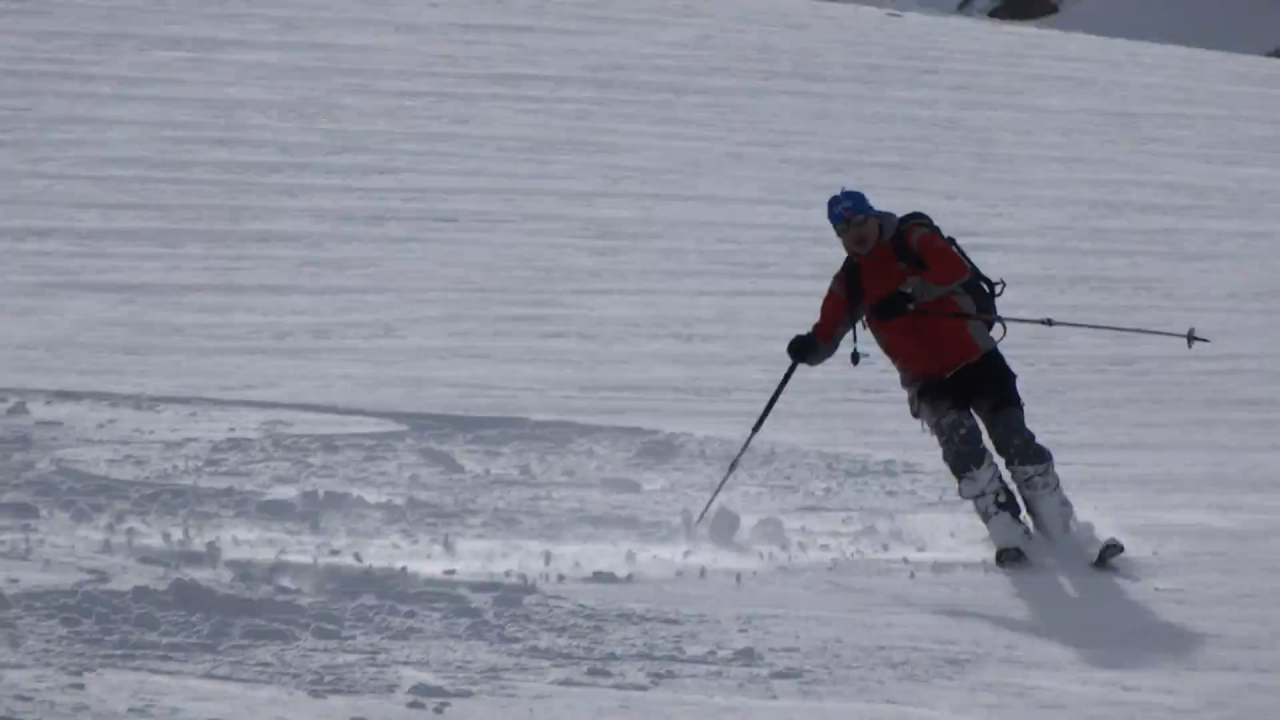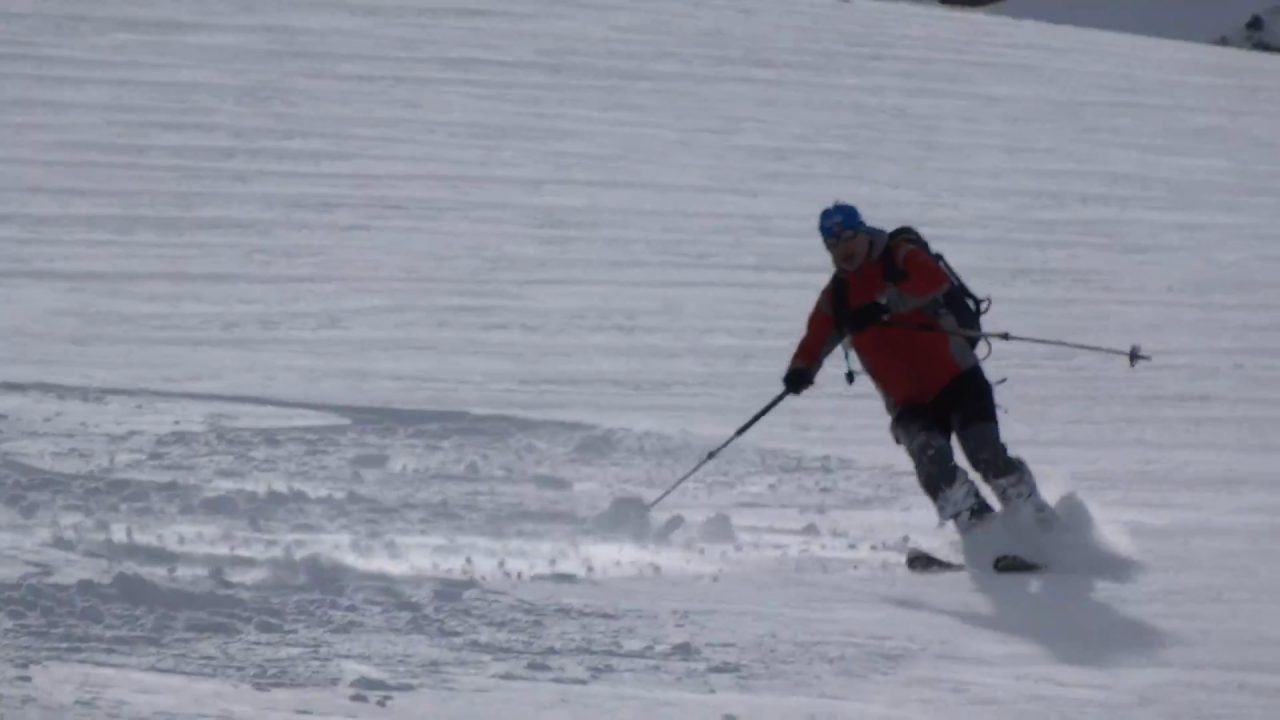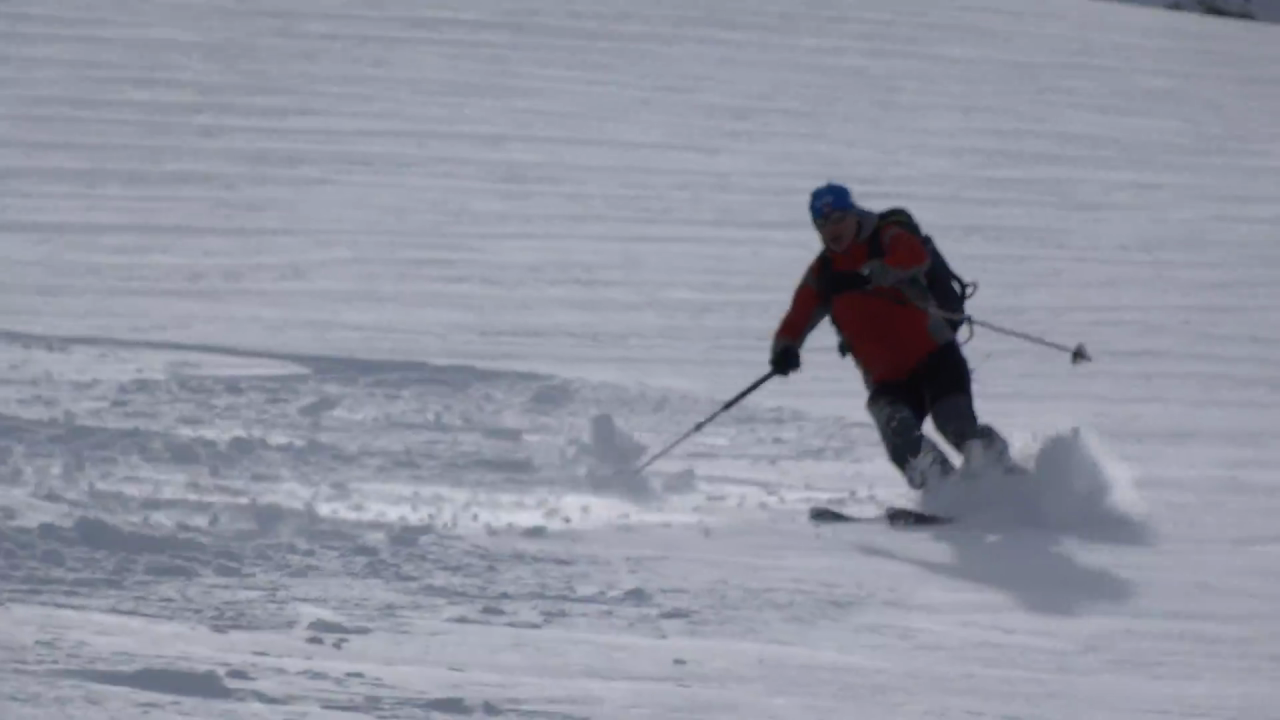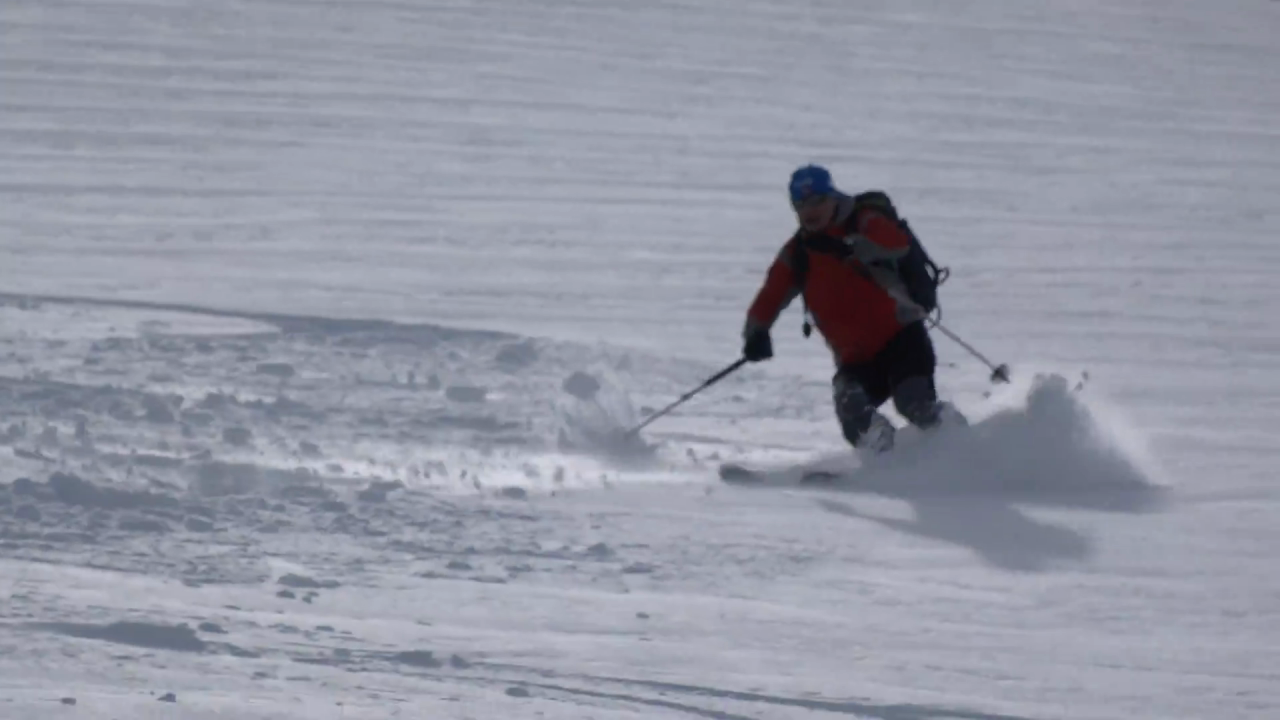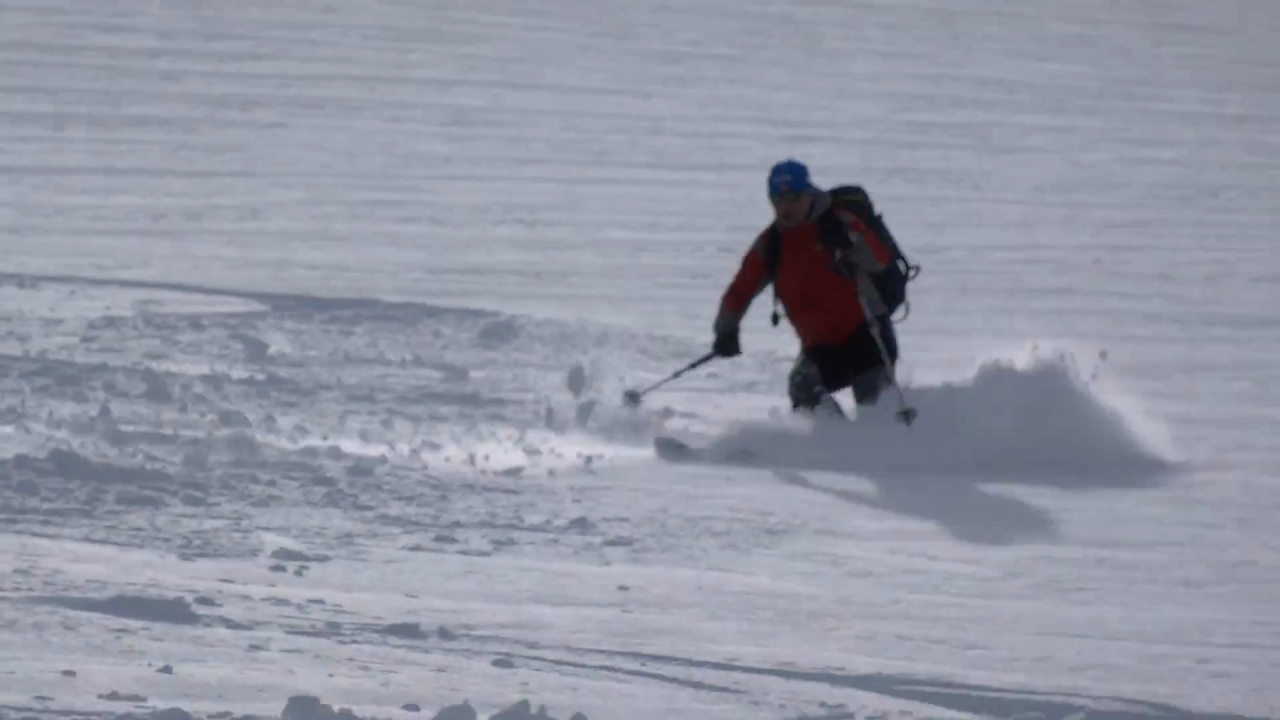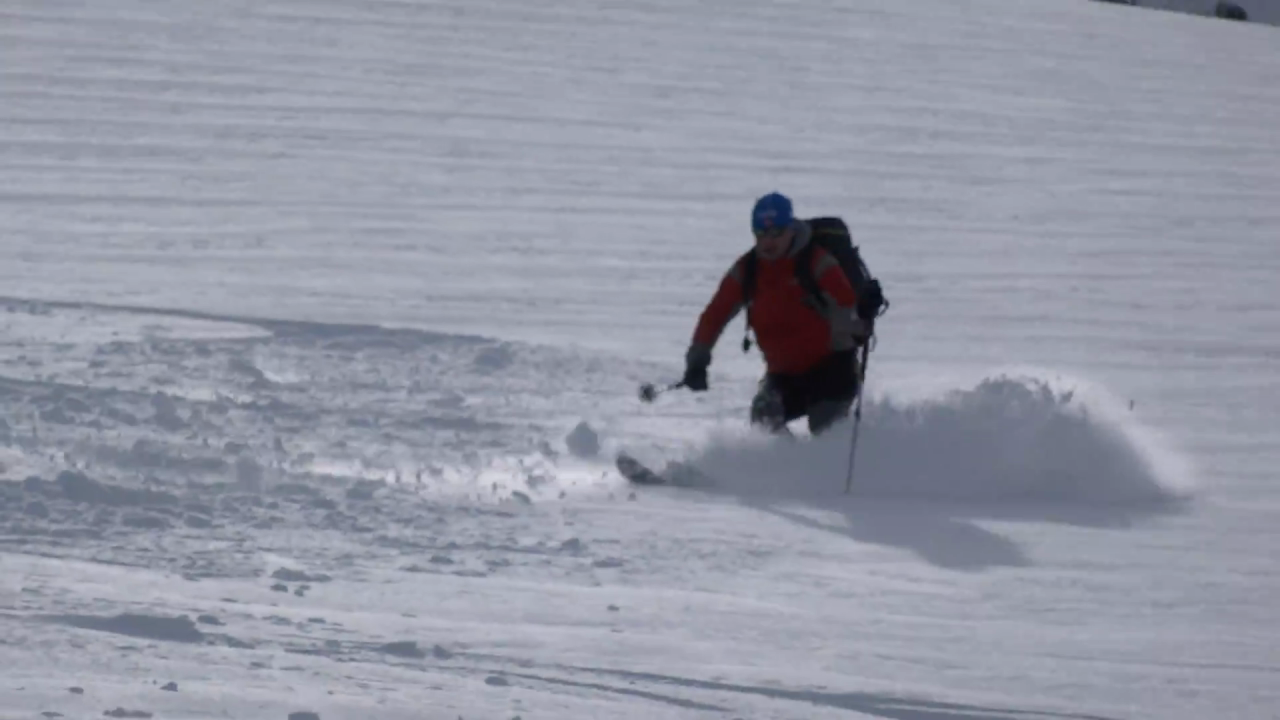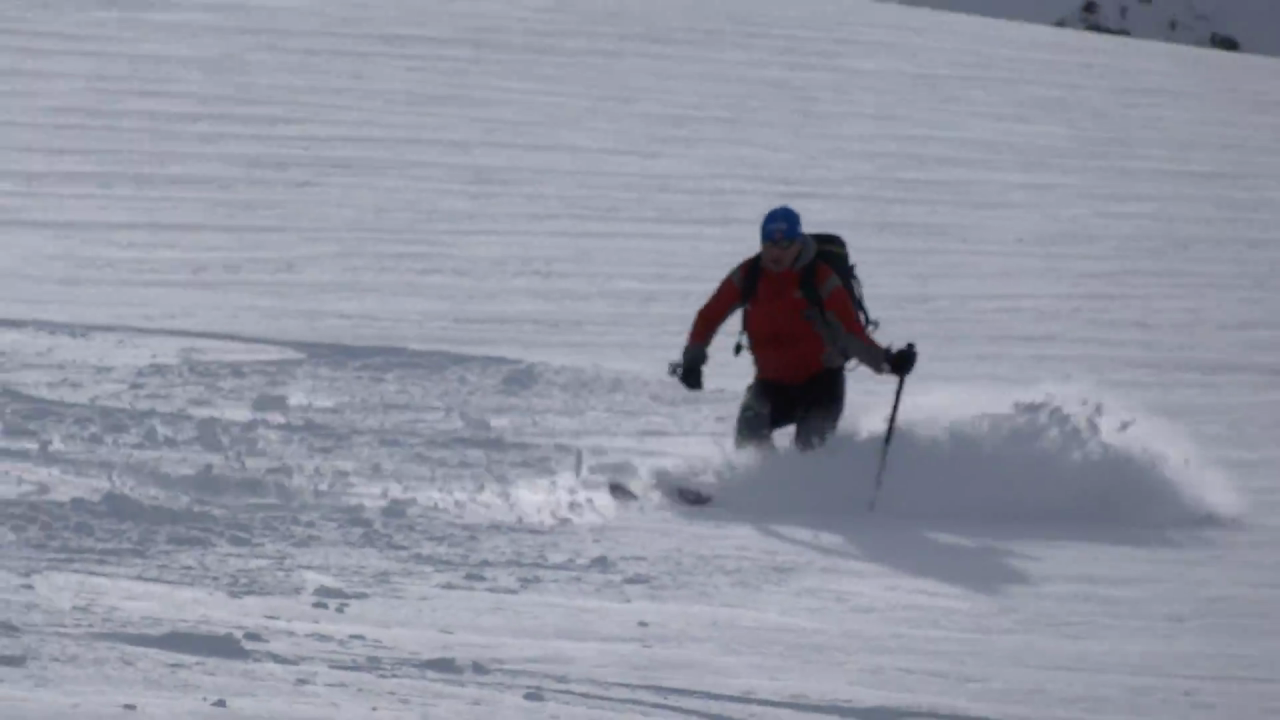
dt=0.1s
person 1, frame 1
left shoulder: (913, 239)
right shoulder: (847, 283)
left elbow: (955, 268)
right elbow: (825, 341)
left wrist: (906, 295)
right wrist: (809, 346)
left hip: (976, 362)
right hip: (926, 381)
left knee: (1014, 442)
right knee: (960, 440)
left ankle: (1059, 535)
right ankle: (1011, 539)
person 1, frame 2
left shoulder: (901, 257)
right shoulder: (835, 298)
left elbow: (935, 280)
right elbow: (813, 350)
left wrist: (882, 306)
right wrist: (799, 373)
left hip: (958, 378)
right hip: (909, 405)
left knee: (987, 456)
right knee: (934, 467)
left ankle: (1045, 527)
person 1, frame 3
left shoulder: (888, 241)
right shoulder: (820, 276)
left elbow: (917, 258)
right elbow: (794, 324)
left wrist: (862, 276)
right wrist: (783, 353)
left hip: (935, 358)
right hip: (887, 381)
left knee: (958, 427)
right knee: (899, 436)
person 1, frame 4
left shoulder: (863, 223)
right shoulder: (795, 255)
left elbow: (899, 242)
right elbow: (765, 304)
left wrist: (847, 246)
right wrist: (756, 336)
left hip: (901, 337)
right hip: (855, 359)
left knee: (917, 408)
right knee: (851, 410)
person 1, frame 5
left shoulder: (837, 223)
right shoulder: (769, 245)
left elbow: (879, 257)
right elbow: (739, 293)
left wrist: (847, 241)
right wrist: (726, 334)
left hip: (865, 333)
right hip: (820, 346)
left knee: (873, 406)
right knee: (803, 391)
person 1, frame 6
left shoulder: (816, 261)
right shoulder: (746, 271)
left elbow: (847, 304)
right elbow: (713, 318)
left wrist: (856, 326)
right wrist: (697, 362)
left hip: (832, 364)
right hip: (785, 373)
right knee: (764, 414)
person 1, frame 7
left shoulder: (821, 279)
right shoulder: (747, 276)
left elbow: (852, 334)
right elbow: (709, 318)
left wrist: (888, 361)
right wrist: (692, 361)
left hip: (821, 378)
right hip: (772, 382)
left knee: (810, 445)
right knee: (751, 427)
